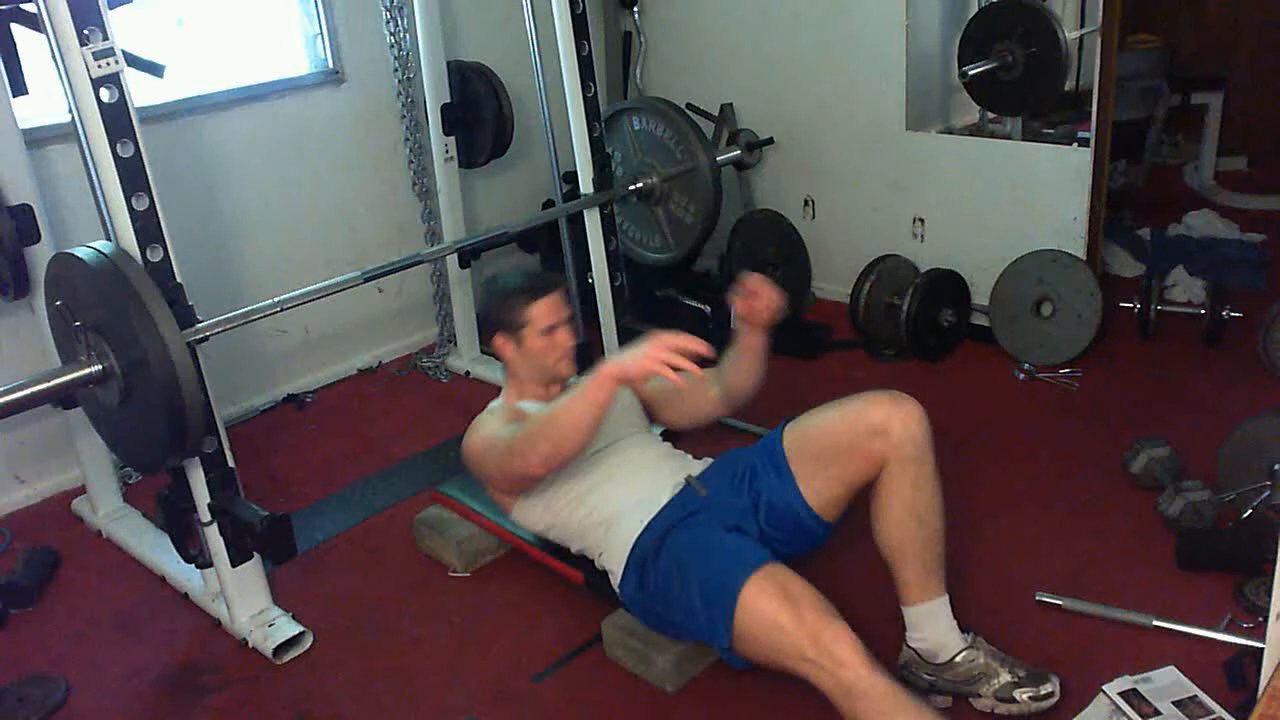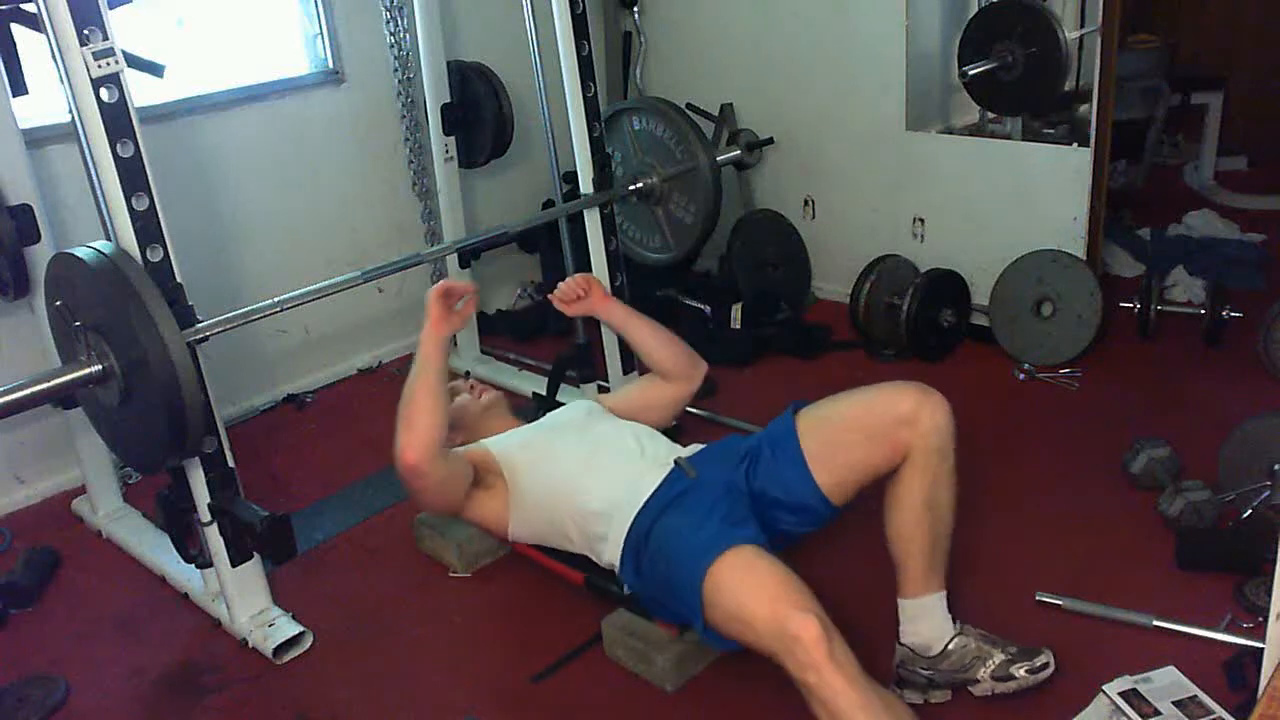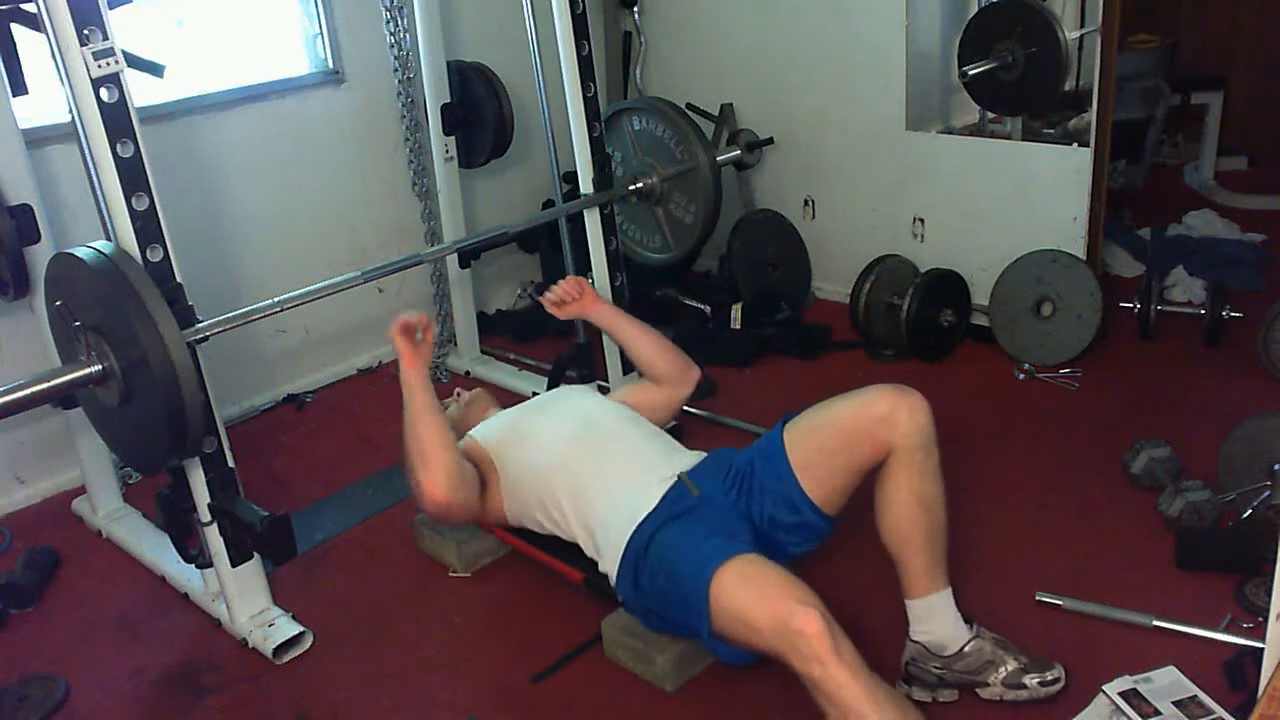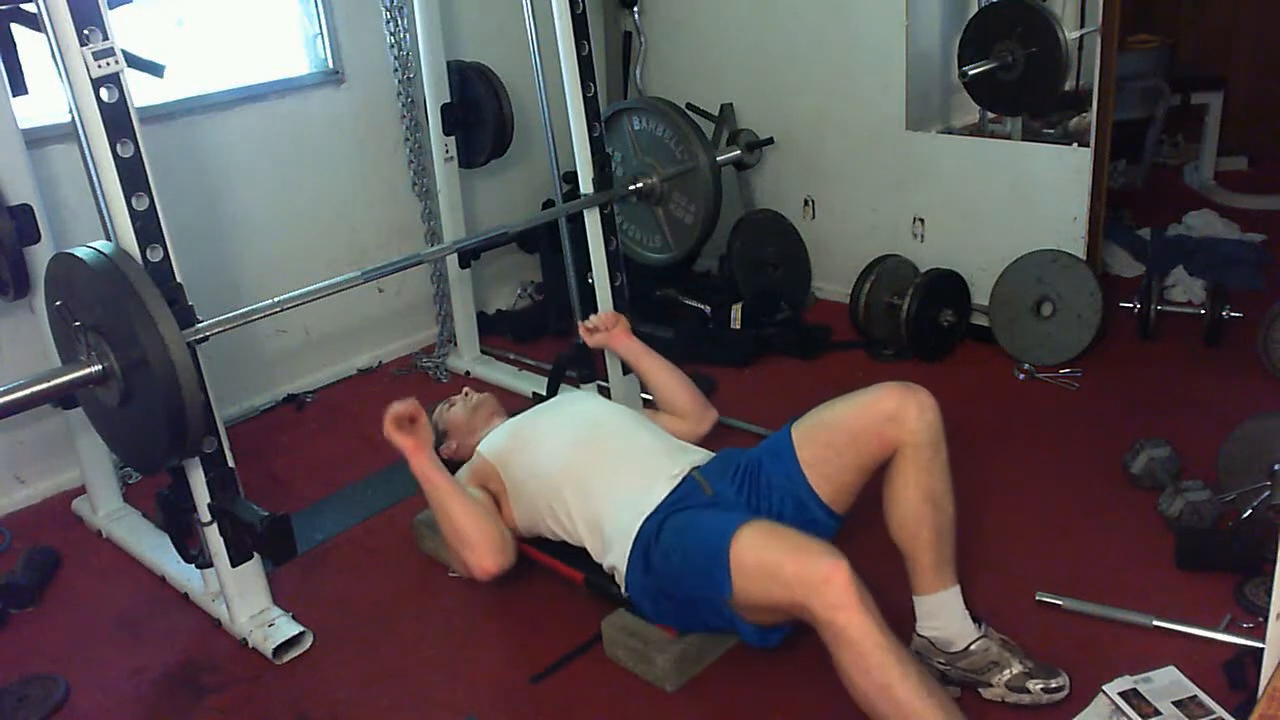
dt=0.5s
person 1, frame 1
left shoulder: (592, 389)
right shoulder: (489, 436)
left elbow: (719, 396)
right elbow: (533, 458)
left wrist: (752, 329)
right wrist: (613, 370)
left hip: (722, 485)
right hip: (659, 544)
left knee: (894, 418)
right knee: (835, 653)
left ankle: (936, 651)
person 1, frame 2
left shoulder: (579, 411)
right shoulder: (476, 471)
left elbow: (686, 376)
right elbow: (415, 458)
left wrist: (604, 308)
right wrist: (435, 336)
left hip: (725, 469)
right hip: (657, 527)
left knee: (918, 412)
right knee: (807, 638)
left ankle: (929, 648)
person 1, frame 3
left shoulder: (570, 401)
right shoulder: (471, 457)
left elbow: (679, 378)
right elbow: (438, 493)
left wrist: (597, 311)
right wrist: (414, 371)
left hip: (722, 479)
right hip: (657, 538)
left knee: (898, 411)
right knee: (807, 629)
left ankle: (940, 645)
person 1, frame 4
left shoulder: (572, 409)
right shoulder: (477, 476)
left elbow: (697, 418)
right elbow: (487, 559)
left wrist: (626, 346)
right wrist: (418, 458)
left hip: (727, 479)
right hip: (663, 542)
left knee: (906, 410)
right knee: (826, 576)
left ankle: (947, 640)
